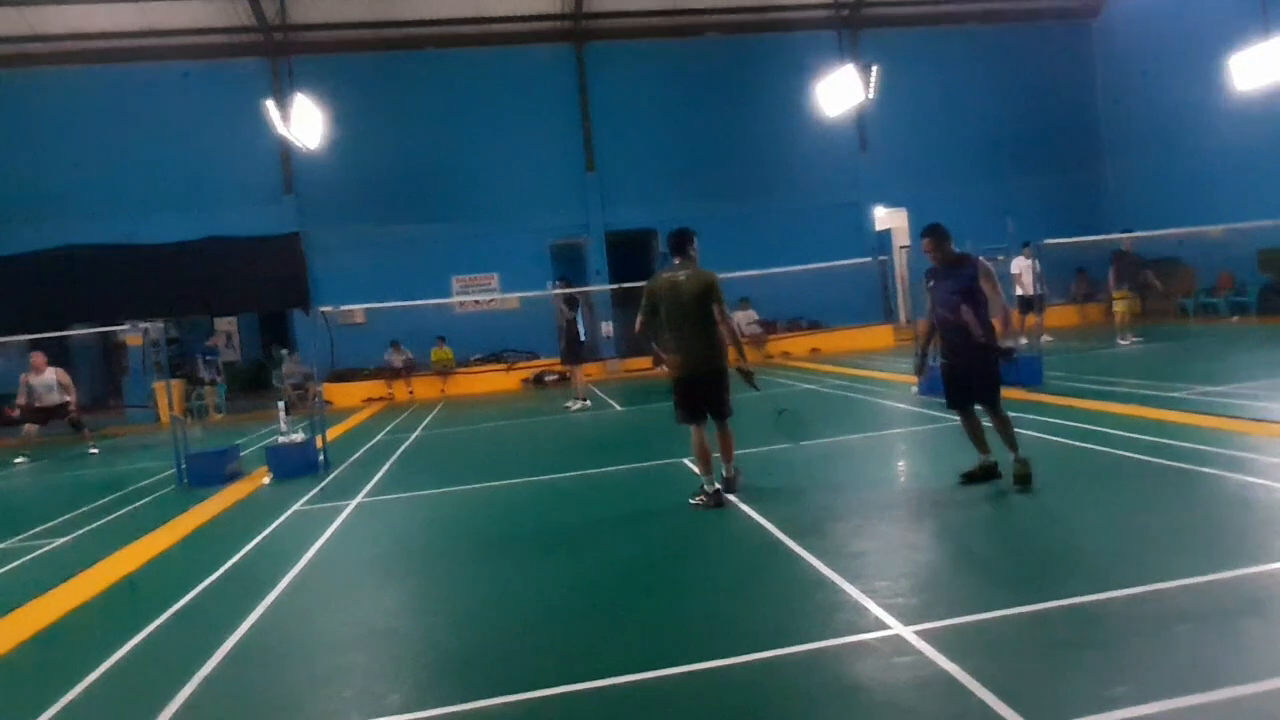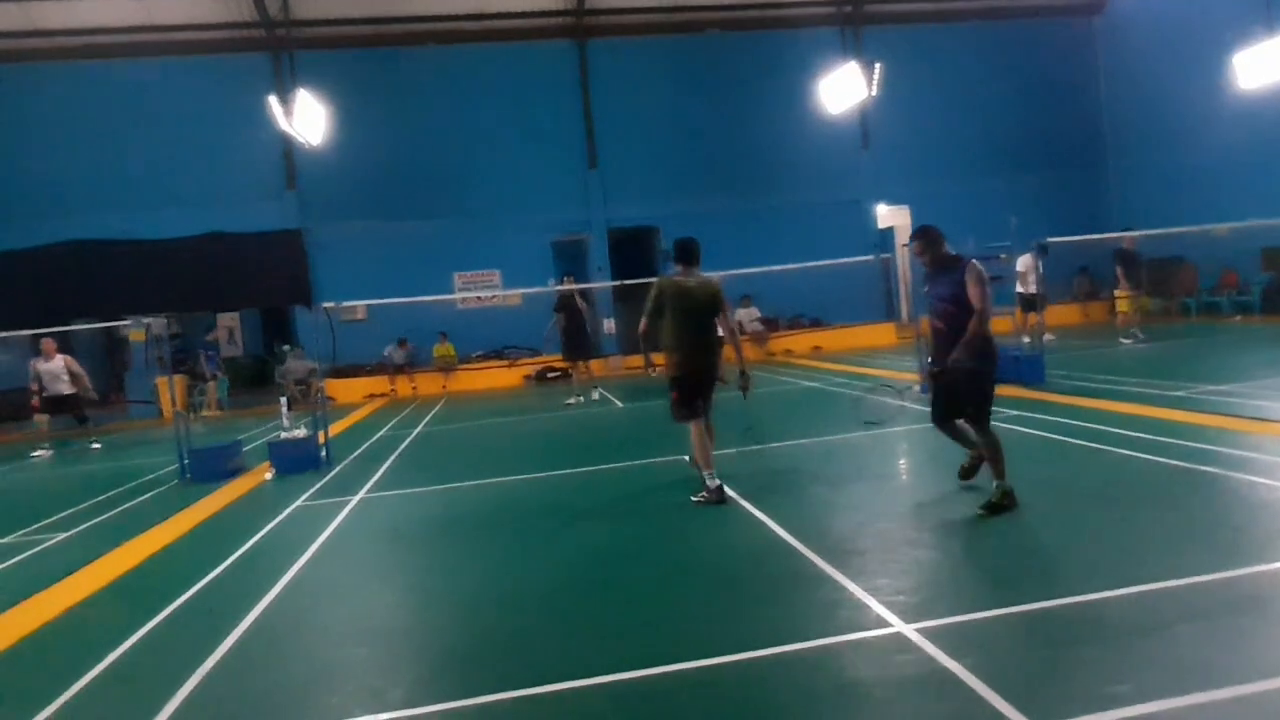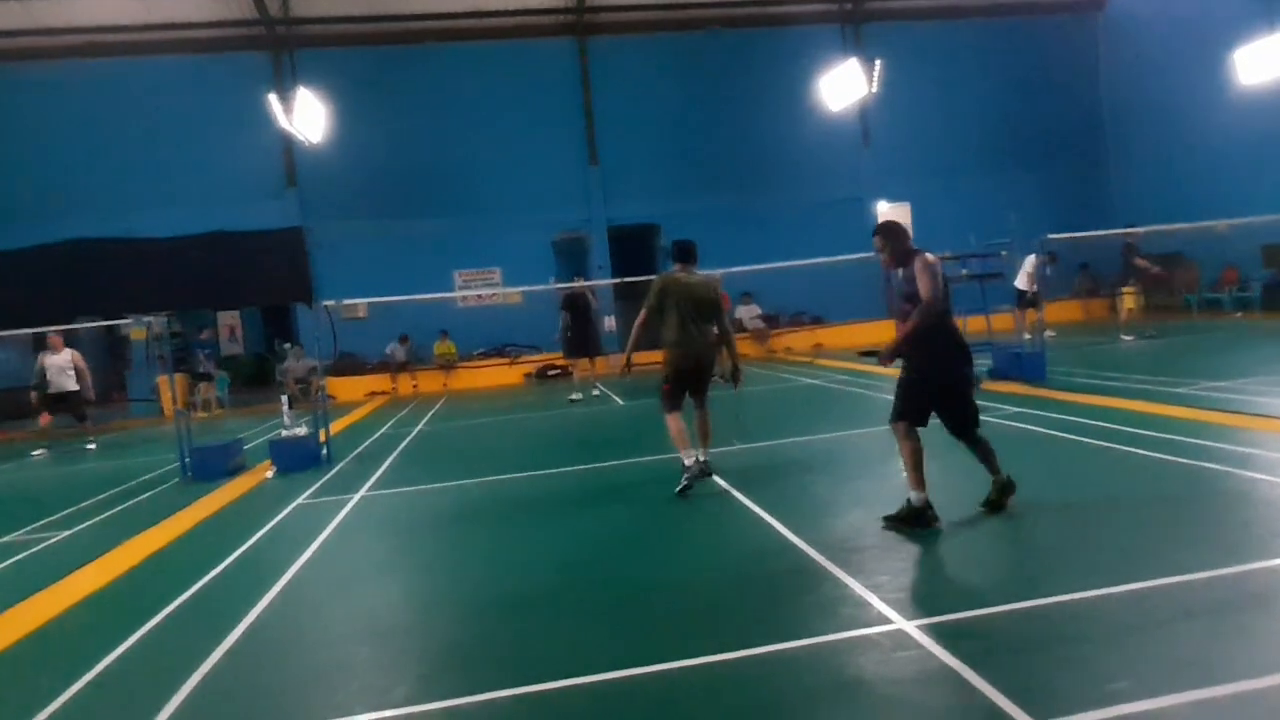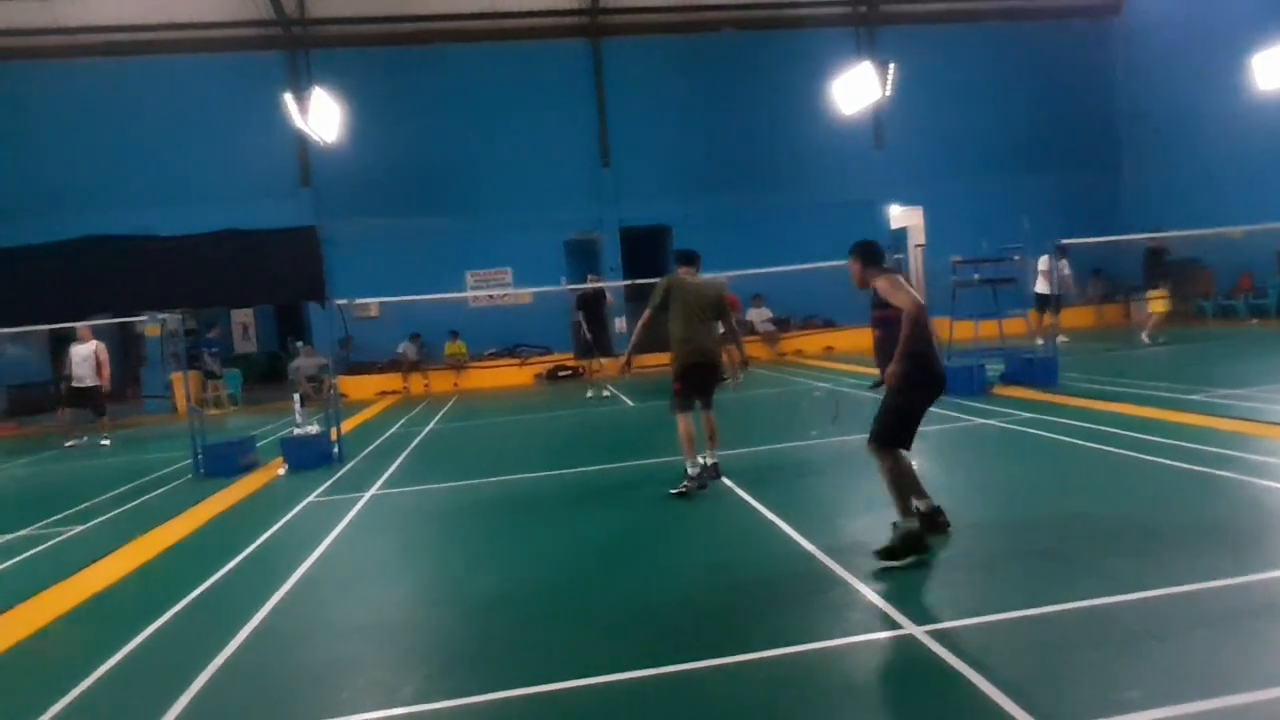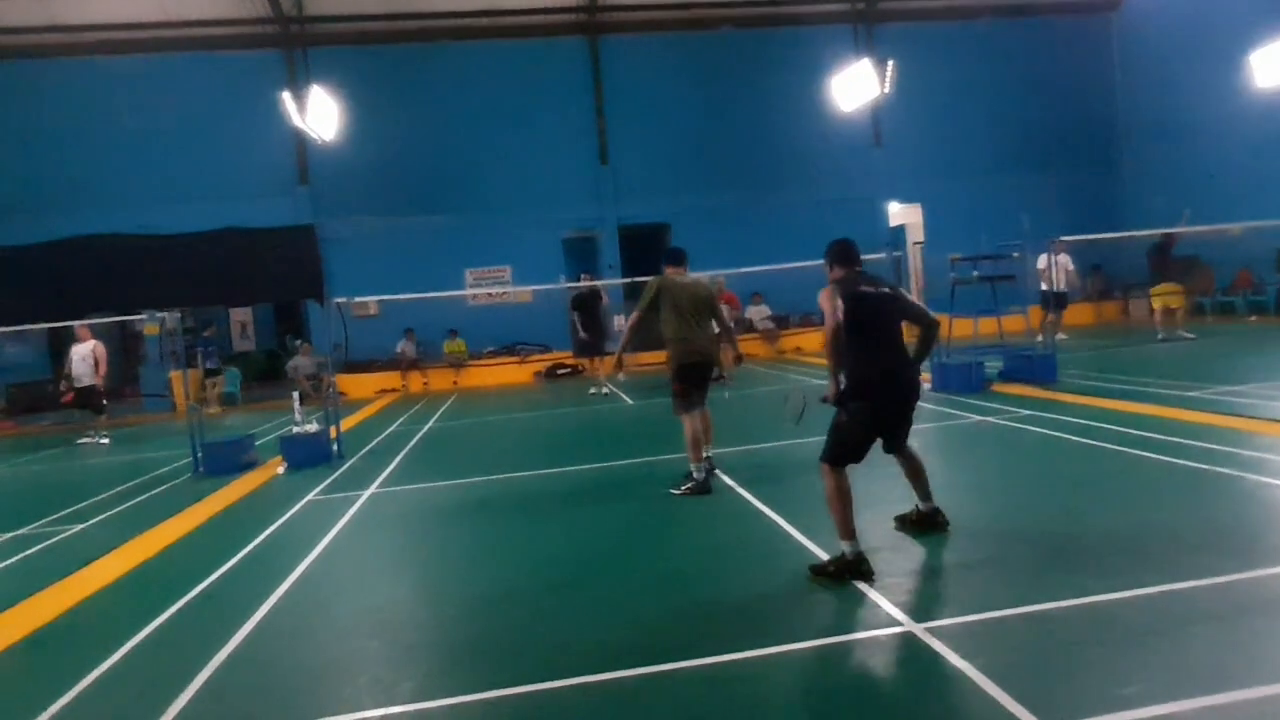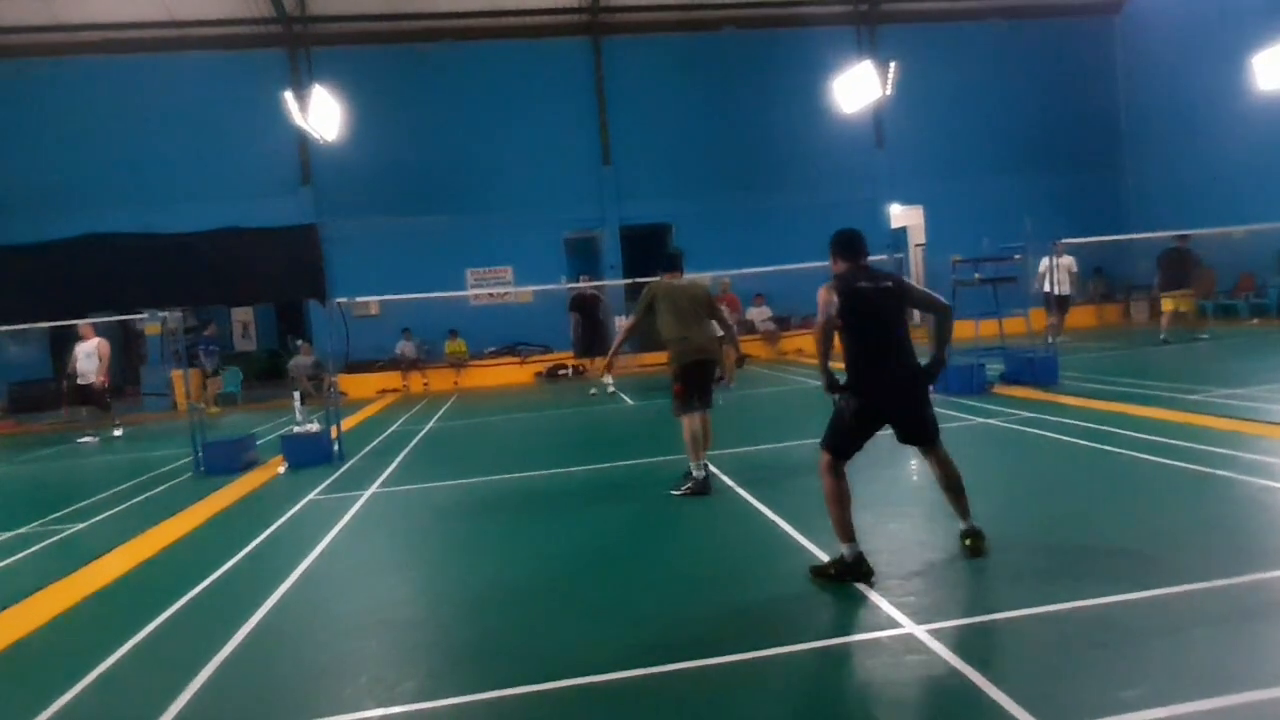
dt=0.3s
person 1, frame 1
left shoulder: (976, 266)
right shoulder: (931, 276)
left elbow: (999, 303)
right wrist: (923, 352)
left hip: (981, 349)
right hip: (952, 353)
left knee: (991, 407)
right knee: (963, 409)
left ankle: (1018, 460)
right ankle: (987, 462)
person 1, frame 2
left shoulder: (969, 270)
right shoulder: (930, 277)
left elbow: (982, 313)
left wrist: (962, 351)
right wrist: (933, 357)
left hip: (975, 359)
right hip: (946, 362)
left knee: (979, 424)
right knee: (942, 420)
left ankle: (1002, 489)
right ankle: (977, 451)
person 1, frame 3
left shoulder: (923, 262)
right shoulder: (905, 271)
left elbow: (930, 305)
left wrist: (897, 343)
left hip: (947, 361)
right hip: (918, 362)
left knee: (964, 431)
right knee: (902, 426)
left ankle: (1001, 482)
right ankle: (919, 505)
person 1, frame 4
left shoulder: (885, 281)
right shoulder: (894, 284)
left elbow: (915, 309)
right elbow: (917, 321)
left wrist: (898, 361)
left hip: (913, 379)
right hip: (919, 377)
left knee: (884, 446)
right knee: (883, 446)
left ankle: (910, 530)
right ankle: (927, 512)
person 1, frame 5
left shoulder: (831, 291)
right shoulder: (887, 290)
left elbow: (834, 329)
right elbow: (931, 324)
left wrist: (834, 382)
right wrist: (913, 365)
left hip: (865, 391)
right hip: (904, 384)
left knee: (833, 466)
right knee: (898, 447)
left ankle: (851, 557)
right ankle: (928, 512)
person 1, frame 6
left shoulder: (834, 288)
right shoulder: (894, 282)
left elbow: (824, 327)
right elbow: (943, 310)
left wrist: (825, 372)
right wrist: (936, 361)
left hip: (863, 390)
right hip: (908, 383)
left knee: (830, 464)
right knee: (935, 452)
left ankle: (850, 558)
right ankle: (970, 530)
person 2, frame 1
left shoulder: (656, 284)
right shoulder: (707, 279)
left elbow: (640, 328)
right elbow: (724, 322)
left wrist: (657, 350)
right wrist: (743, 360)
left hip: (682, 365)
right hip: (714, 362)
left knee: (697, 427)
right knee: (721, 421)
left ankle: (710, 490)
right ankle: (729, 476)
person 2, frame 2
left shoulder: (663, 286)
right shoulder: (712, 287)
left elbow: (643, 329)
right elbow: (729, 329)
left wrist: (646, 353)
right wrist: (743, 369)
left hip: (680, 363)
right hip: (708, 361)
left knee: (693, 421)
right knee: (703, 415)
left ankle: (712, 485)
right ankle: (703, 464)
person 2, frame 3
left shoulder: (664, 282)
right shoulder: (710, 286)
left elbow: (641, 321)
right elbow: (724, 329)
left wrist: (628, 354)
right wrist: (735, 363)
left hip: (678, 356)
right hip: (706, 355)
left knee: (672, 411)
right knee: (701, 406)
left ankle: (690, 463)
right ankle: (703, 460)
person 2, frame 4
left shoulder: (669, 284)
right shoulder: (714, 288)
left elbow: (644, 320)
right elbow: (730, 326)
left wrist: (628, 353)
right wrist: (742, 354)
left hip: (685, 355)
right hip: (711, 354)
left knee: (683, 413)
right knee: (707, 407)
left ankle: (694, 473)
right ankle: (711, 462)
person 2, frame 5
left shoulder: (658, 284)
right shoulder: (702, 286)
left elbow: (633, 321)
right elbow: (724, 324)
left wrist: (619, 353)
right wrist: (735, 351)
left hip: (682, 355)
right hip: (708, 353)
left knee: (687, 413)
right knee: (700, 405)
left ankle: (699, 477)
right ankle: (706, 457)
person 2, frame 6
left shoulder: (654, 290)
right shoulder: (700, 288)
left elbow: (629, 326)
right elbow: (725, 323)
left wrist: (611, 355)
right wrist: (737, 351)
left hip: (683, 355)
right hip: (710, 353)
left knee: (687, 414)
right knee: (702, 410)
left ankle: (698, 476)
right ankle: (701, 464)
